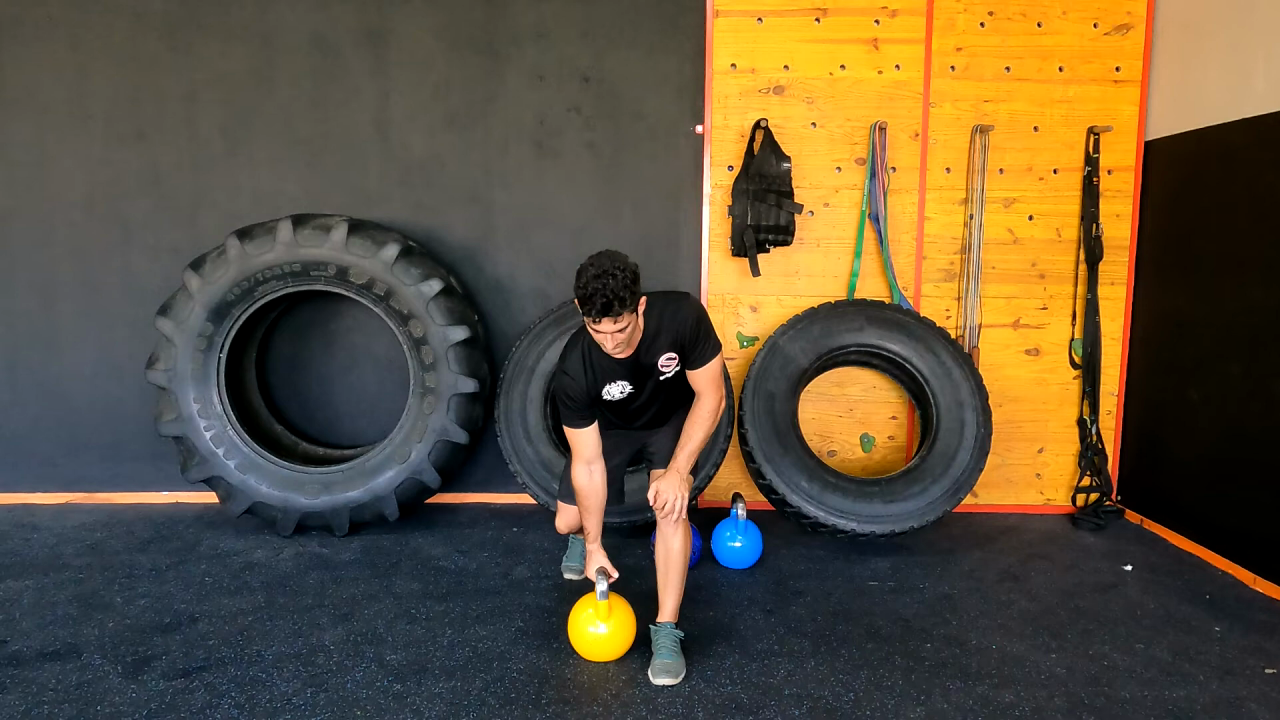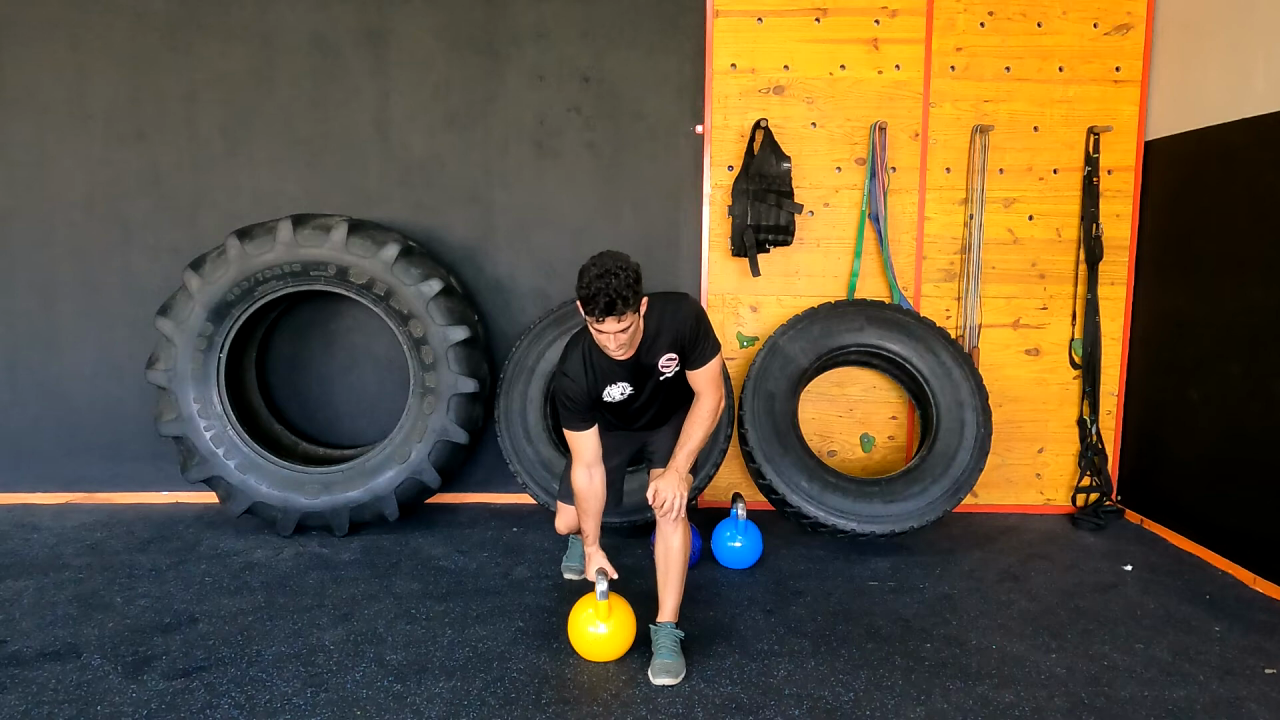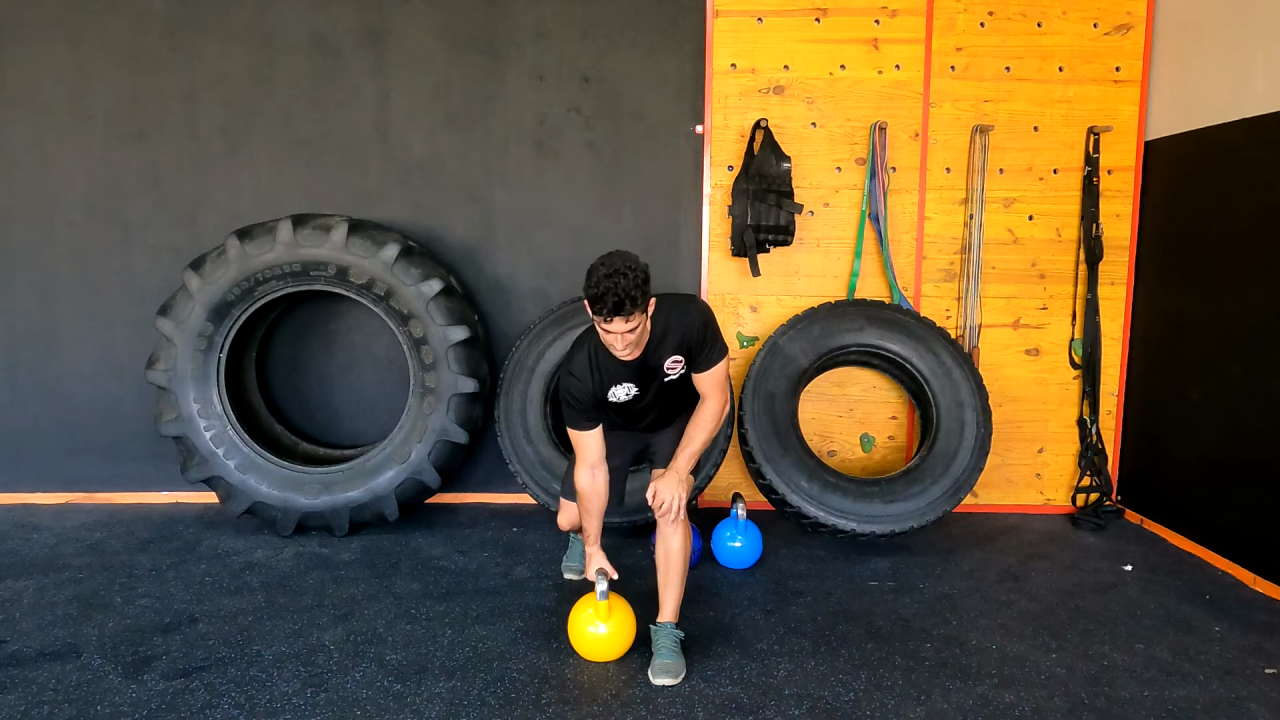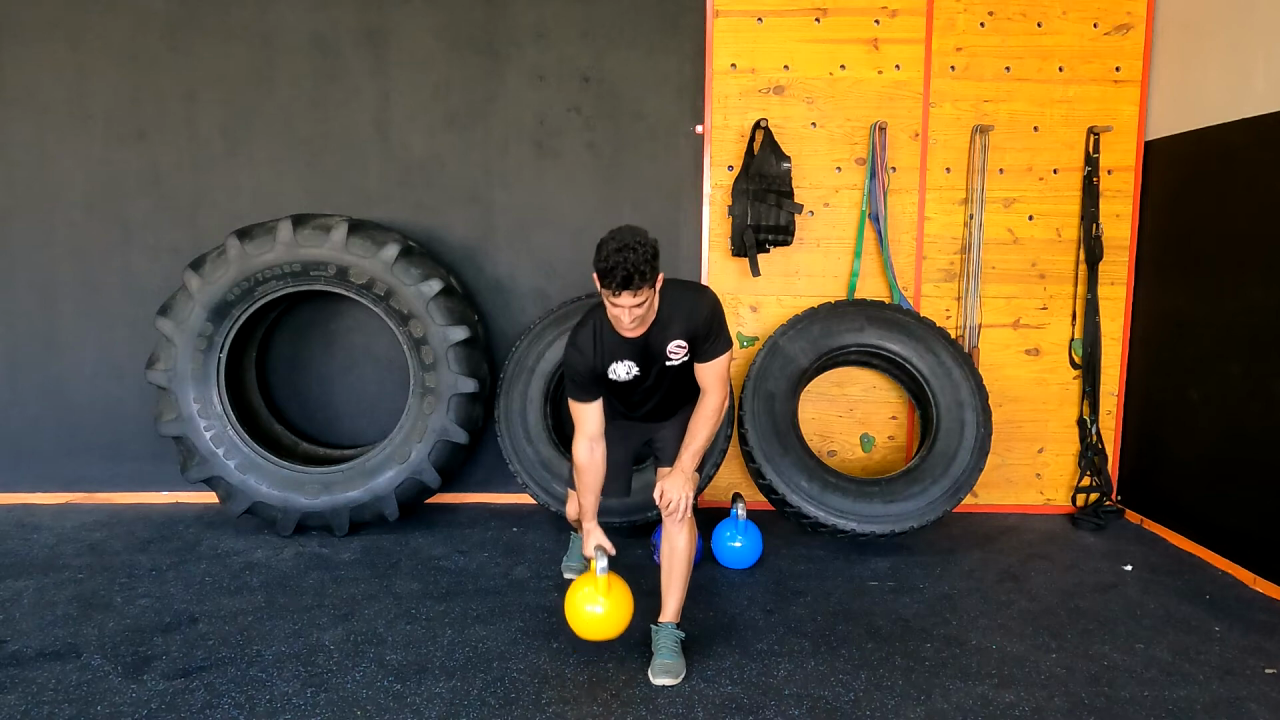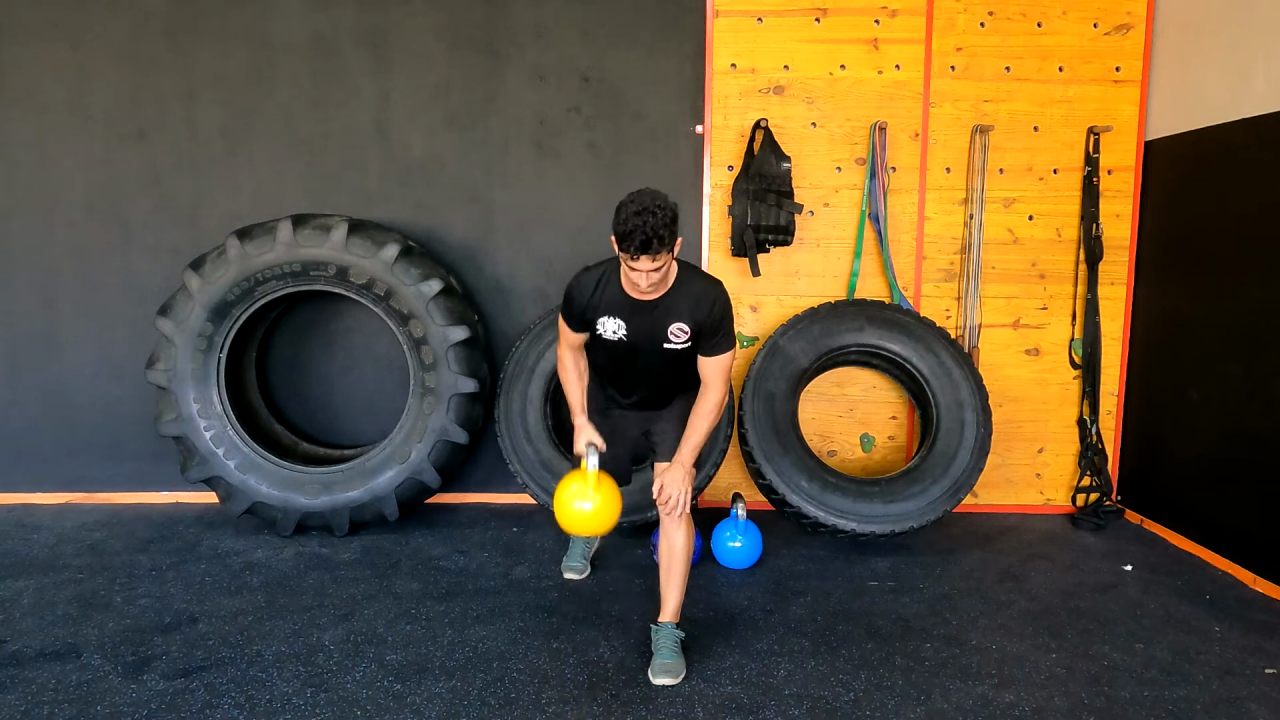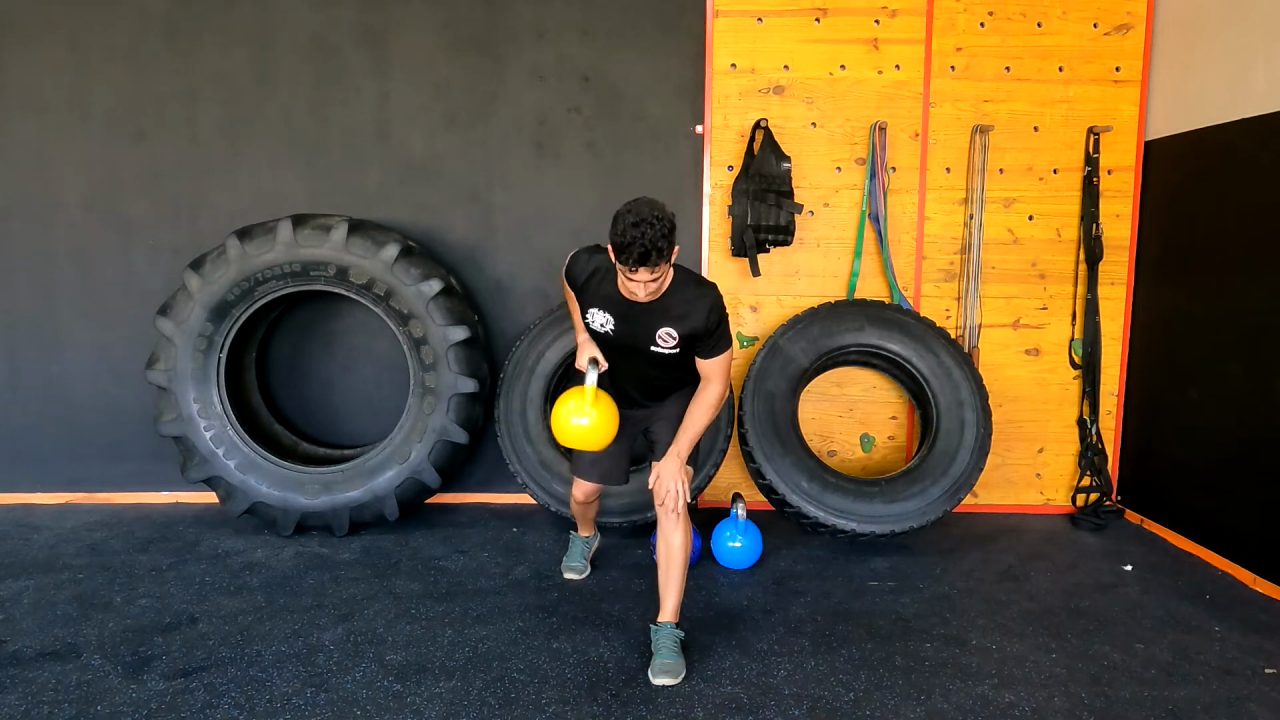
dt=0.3s
person 1, frame 1
left shoulder: (683, 315)
right shoulder: (573, 369)
left elbow: (711, 395)
right elbow: (587, 462)
left wrist: (678, 470)
right wrist: (595, 546)
left hip: (672, 418)
right hip: (608, 425)
left knee: (670, 507)
right knee: (567, 522)
left ankle: (666, 631)
right ankle: (582, 538)
person 1, frame 2
left shoulder: (682, 316)
right shoulder: (574, 371)
left elbow: (711, 395)
right elbow: (587, 465)
left wrist: (677, 469)
right wrist: (592, 548)
left hip: (673, 418)
right hip: (609, 426)
left knee: (669, 505)
right knee: (567, 523)
left ankle: (666, 631)
right ankle: (582, 539)
person 1, frame 3
left shoulder: (691, 318)
right shoulder: (579, 371)
left elbow: (715, 397)
right elbow: (590, 465)
left wrist: (676, 470)
right wrist: (593, 549)
left hip: (677, 420)
right hip: (613, 427)
left knee: (669, 505)
right knee: (570, 519)
left ankle: (666, 632)
right ankle: (582, 539)
person 1, frame 4
left shoulder: (698, 307)
right shoulder: (585, 344)
left elbow: (715, 393)
right elbow: (588, 439)
left wrist: (683, 469)
right wrist: (590, 524)
left hip: (679, 414)
right hip: (616, 417)
left knee: (677, 506)
right knee: (576, 510)
left ankle: (667, 632)
right ankle: (580, 534)
person 1, frame 5
left shoulder: (706, 297)
right shoulder: (587, 288)
left elbow: (715, 386)
right elbow: (569, 346)
left wrist: (682, 462)
right wrist: (580, 423)
left hip: (675, 406)
right hip: (609, 405)
left knee: (674, 503)
left ankle: (667, 630)
right ankle: (584, 536)
person 1, frame 6
left shoulder: (700, 302)
right shoulder: (586, 267)
left elbow: (715, 383)
left wrist: (676, 455)
right wrist: (584, 337)
left hip: (674, 401)
right hip: (608, 395)
left knee: (671, 500)
right knee: (584, 492)
left ankle: (666, 630)
right ankle: (584, 535)
